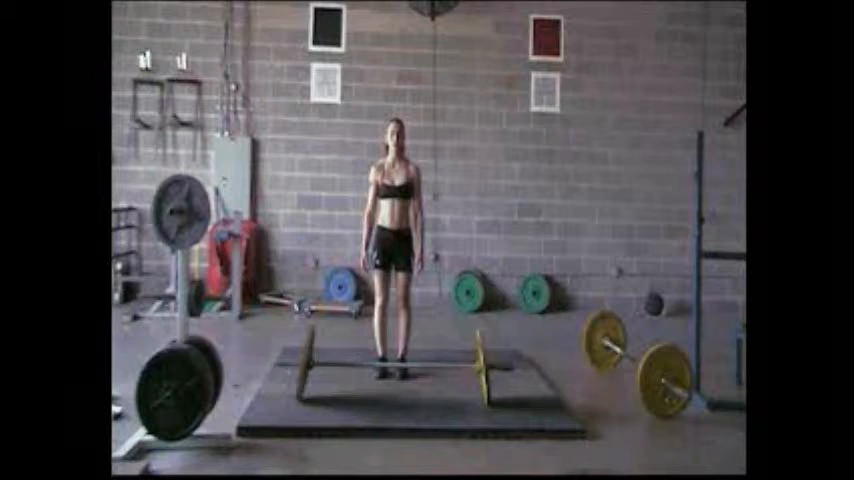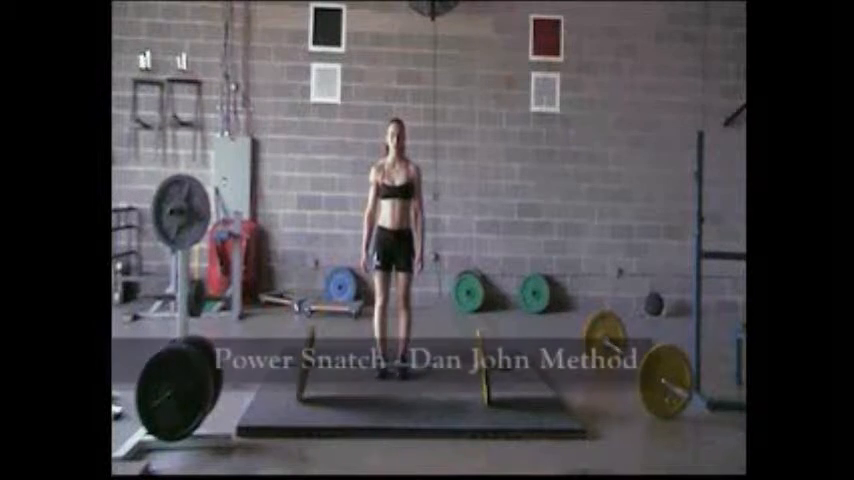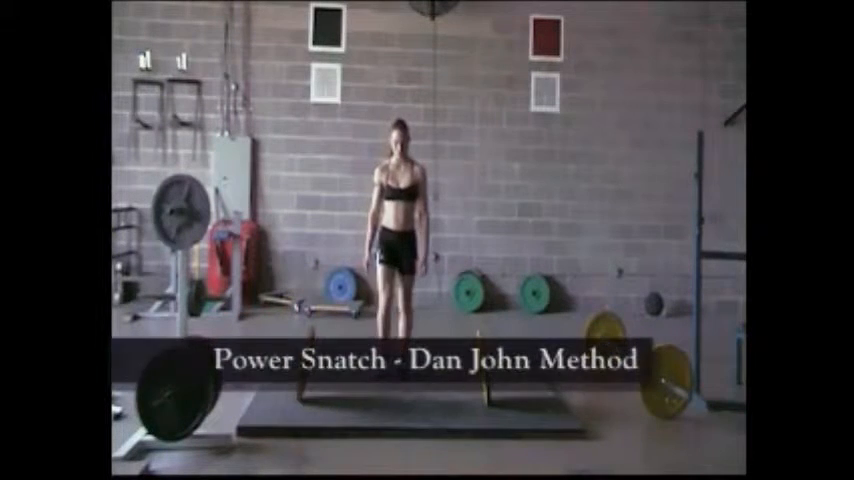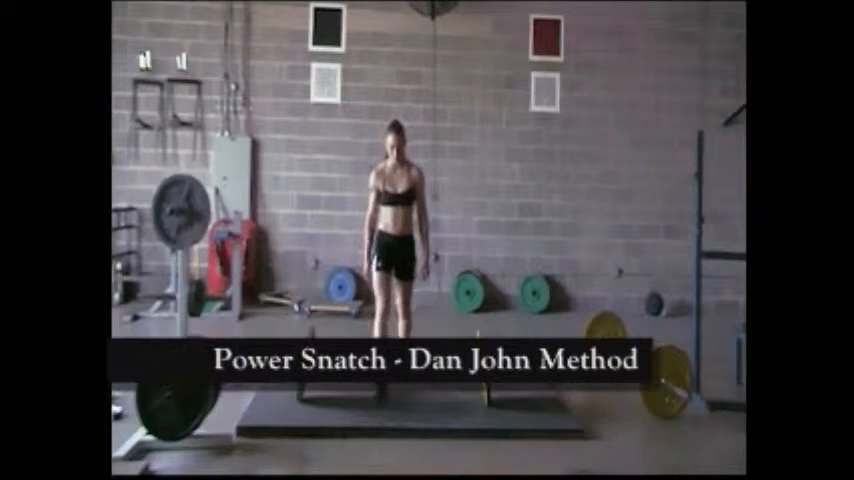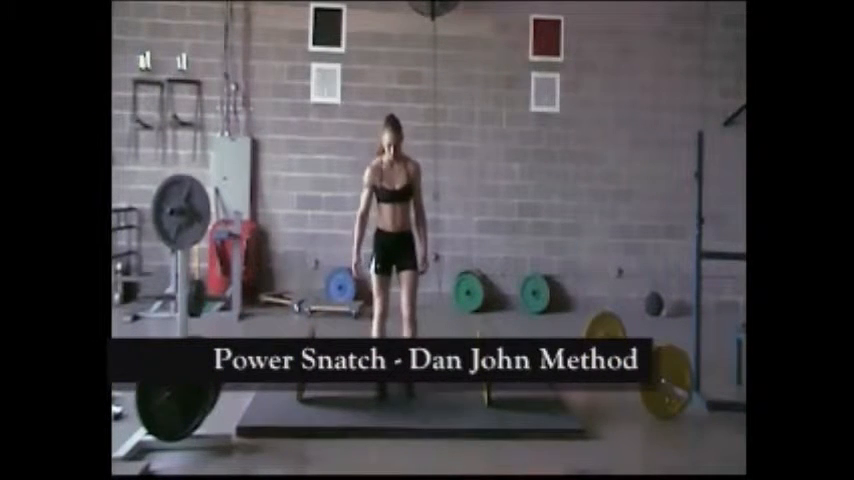
dt=0.4s
person 1, frame 1
left shoulder: (412, 170)
right shoulder: (377, 169)
left elbow: (417, 211)
right elbow: (370, 210)
left wrist: (420, 248)
right wrist: (364, 247)
left hip: (404, 238)
right hip: (381, 237)
left knee: (403, 301)
right knee: (381, 301)
left ankle: (402, 357)
right ankle: (381, 358)
person 1, frame 2
left shoulder: (413, 170)
right shoulder: (377, 169)
left elbow: (418, 211)
right elbow: (370, 210)
left wrist: (420, 249)
right wrist: (364, 248)
left hip: (405, 239)
right hip: (382, 237)
left knee: (404, 301)
right knee: (381, 301)
left ankle: (402, 357)
right ankle: (382, 358)
person 1, frame 3
left shoulder: (418, 171)
right shoulder: (381, 171)
left elbow: (423, 213)
right elbow: (374, 211)
left wrist: (424, 251)
right wrist: (367, 248)
left hip: (408, 240)
right hip: (386, 238)
left knee: (405, 303)
right knee: (385, 299)
person 1, frame 4
left shoulder: (415, 174)
right shoulder: (377, 174)
left elbow: (422, 216)
right elbow: (371, 217)
left wrist: (425, 255)
right wrist: (366, 255)
left hip: (406, 244)
right hip: (383, 243)
left knee: (403, 308)
right knee: (382, 308)
person 1, frame 5
left shoulder: (412, 167)
right shoulder: (373, 170)
left elbow: (418, 210)
right elbow: (363, 213)
left wrist: (424, 248)
right wrist: (356, 251)
left hip: (406, 241)
right hip: (382, 241)
left knee: (409, 311)
right knee: (380, 310)
